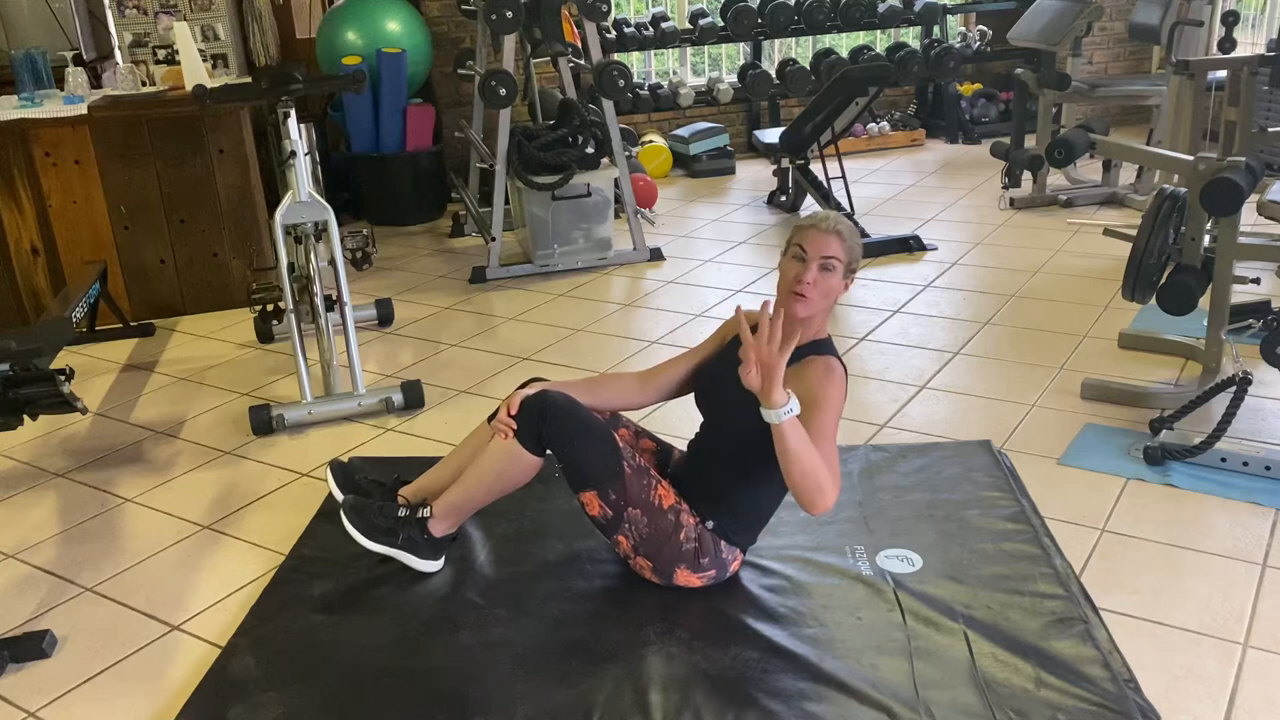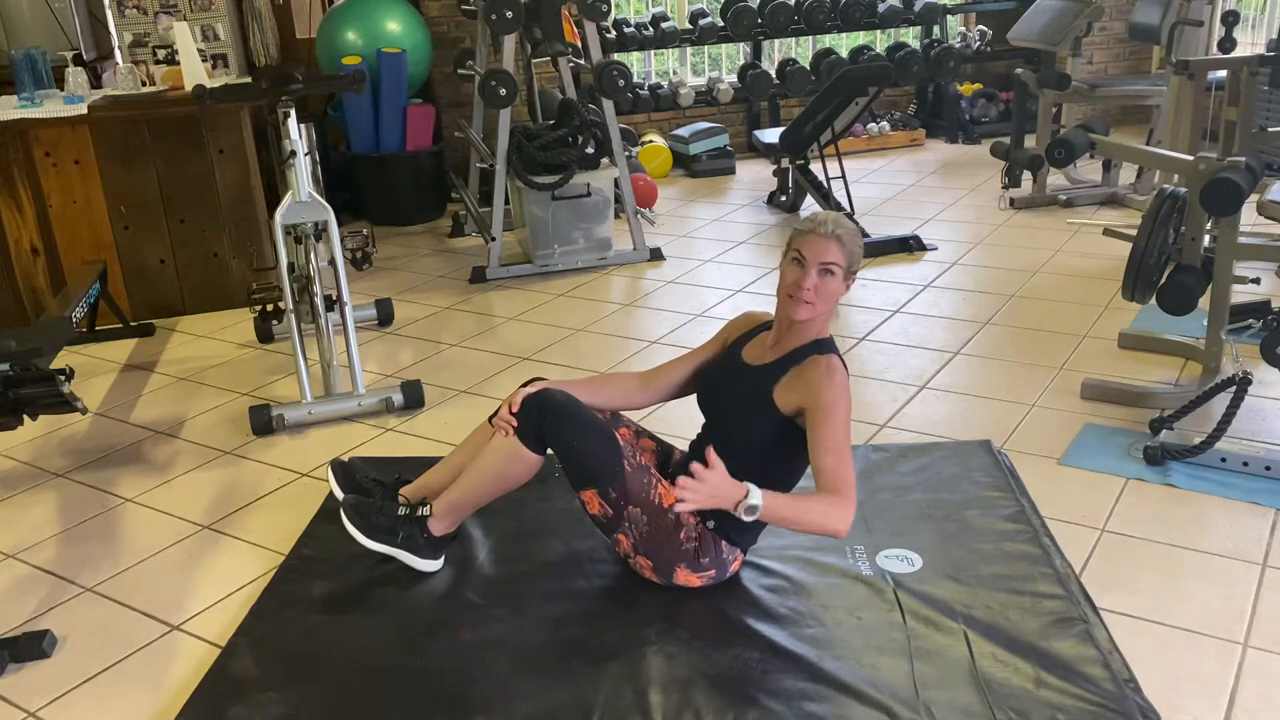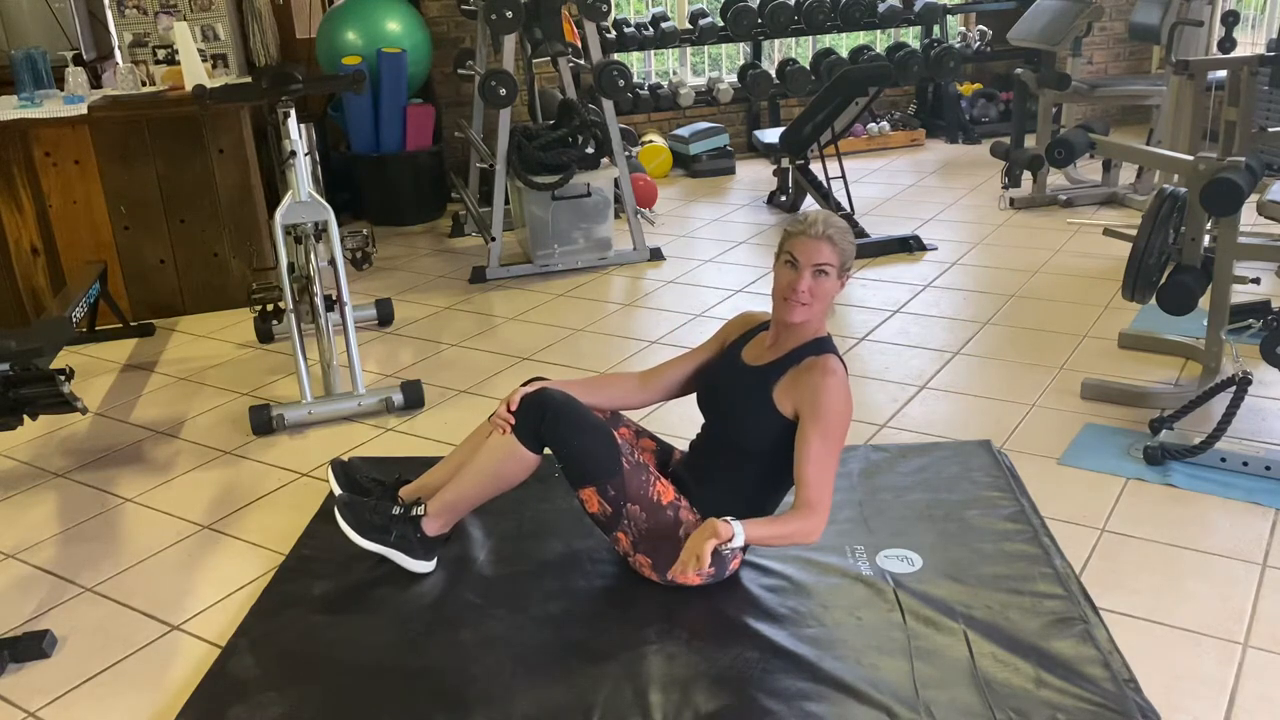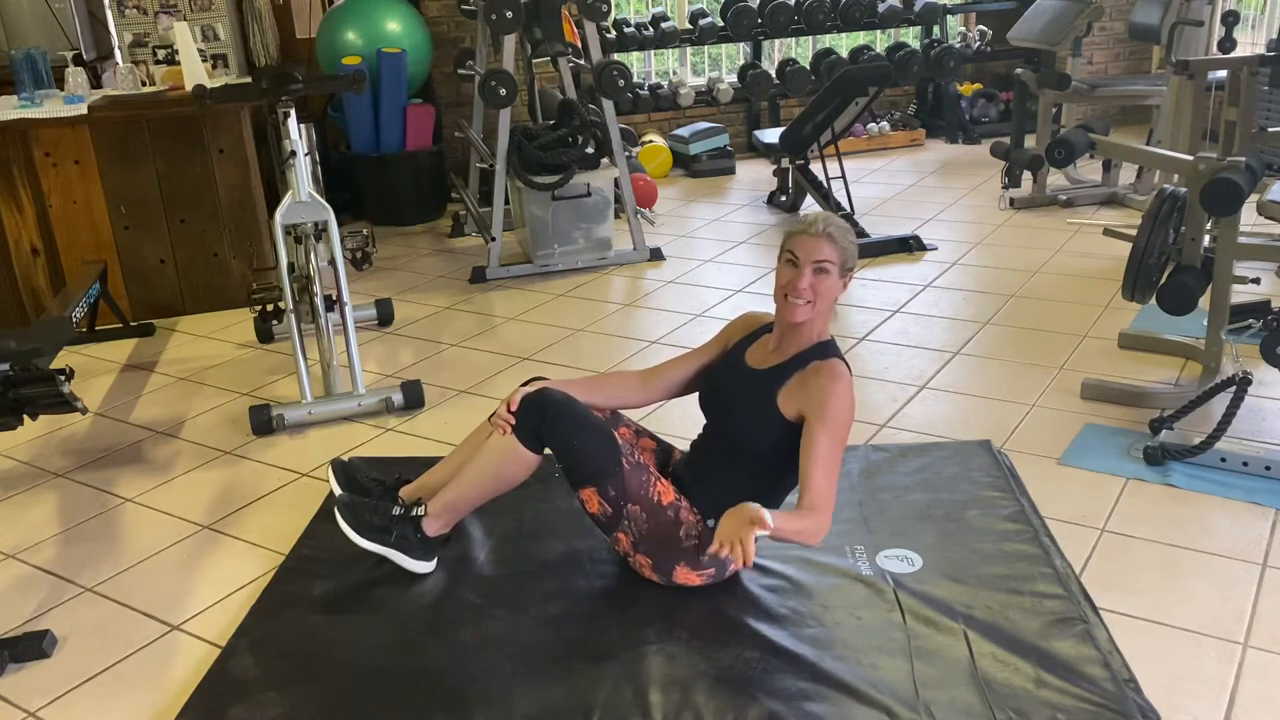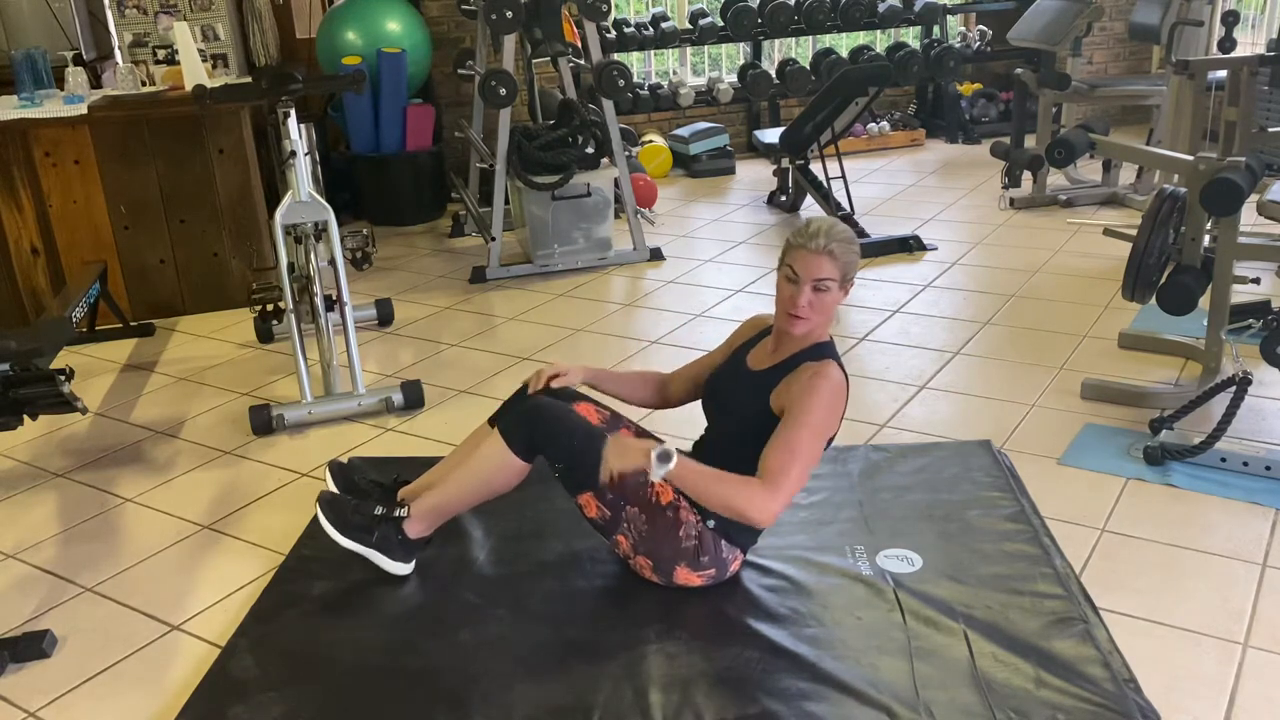
dt=1s
person 1, frame 1
left shoulder: (820, 373)
right shoulder: (748, 327)
left elbow: (819, 498)
right elbow: (647, 385)
left wrist: (774, 396)
right wrist: (546, 390)
left hip: (700, 547)
right hip: (682, 485)
left knee: (545, 414)
right knee: (535, 400)
left ankle: (428, 531)
right ankle: (406, 499)
person 1, frame 2
left shoulder: (821, 375)
right shoulder: (750, 328)
left elbow: (838, 513)
right elbow: (648, 385)
left wrist: (738, 496)
right wrist: (547, 388)
left hip: (699, 547)
right hip: (682, 488)
left knee: (547, 415)
right knee: (538, 399)
left ankle: (427, 530)
right ankle: (407, 499)
person 1, frame 3
left shoulder: (821, 378)
right shoulder: (749, 328)
left elbow: (810, 520)
right elbow: (646, 385)
left wrist: (726, 531)
right wrist: (545, 387)
left hip: (694, 543)
right hip: (683, 485)
left knee: (546, 413)
right knee: (537, 399)
left ankle: (421, 530)
right ankle: (405, 498)
person 1, frame 4
left shoulder: (826, 381)
right shoulder: (753, 329)
left elbow: (815, 519)
right elbow: (649, 384)
left wrist: (753, 516)
right wrist: (544, 387)
left hip: (699, 541)
right hip: (681, 484)
left knee: (546, 413)
right knee: (537, 398)
left ankle: (421, 531)
right ankle: (405, 499)
person 1, frame 5
left shoulder: (820, 381)
right shoulder: (761, 330)
left elbow: (763, 505)
right elbow: (672, 389)
left wrist: (658, 460)
right wrist: (585, 375)
left hip: (699, 546)
right hip: (683, 494)
left knee: (538, 422)
right knee: (544, 399)
left ankle: (403, 531)
right ankle: (402, 499)
